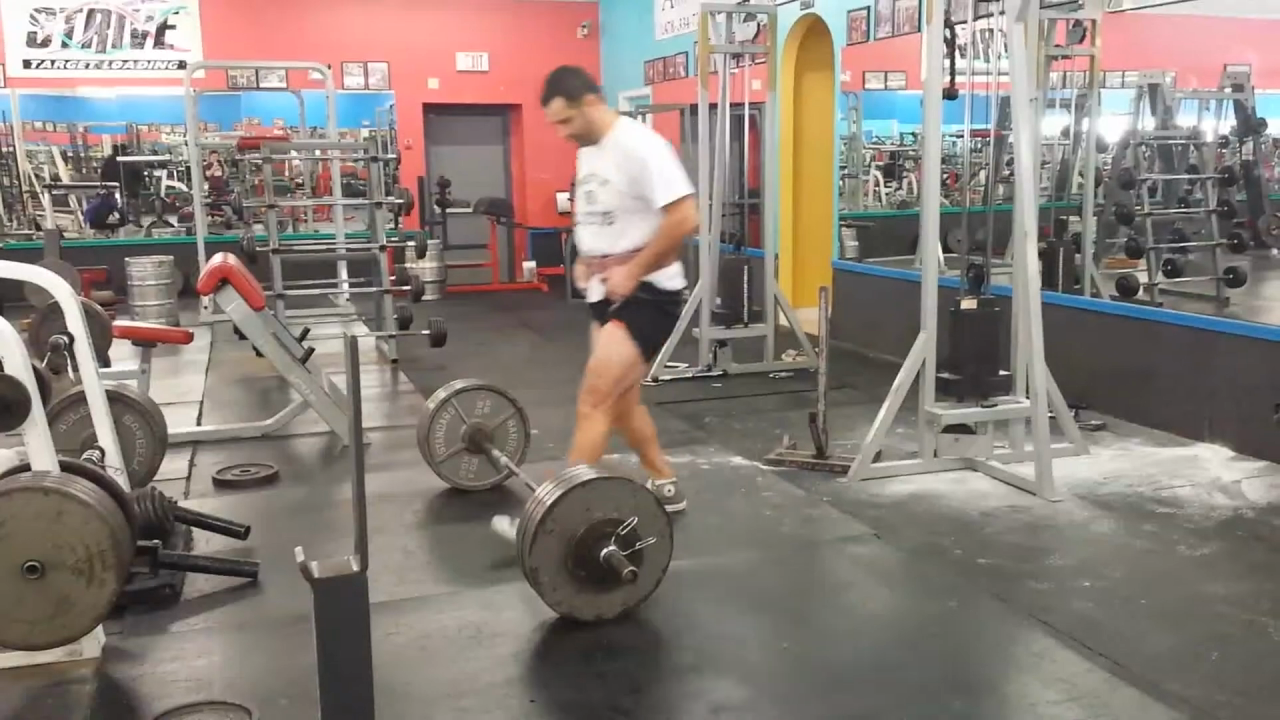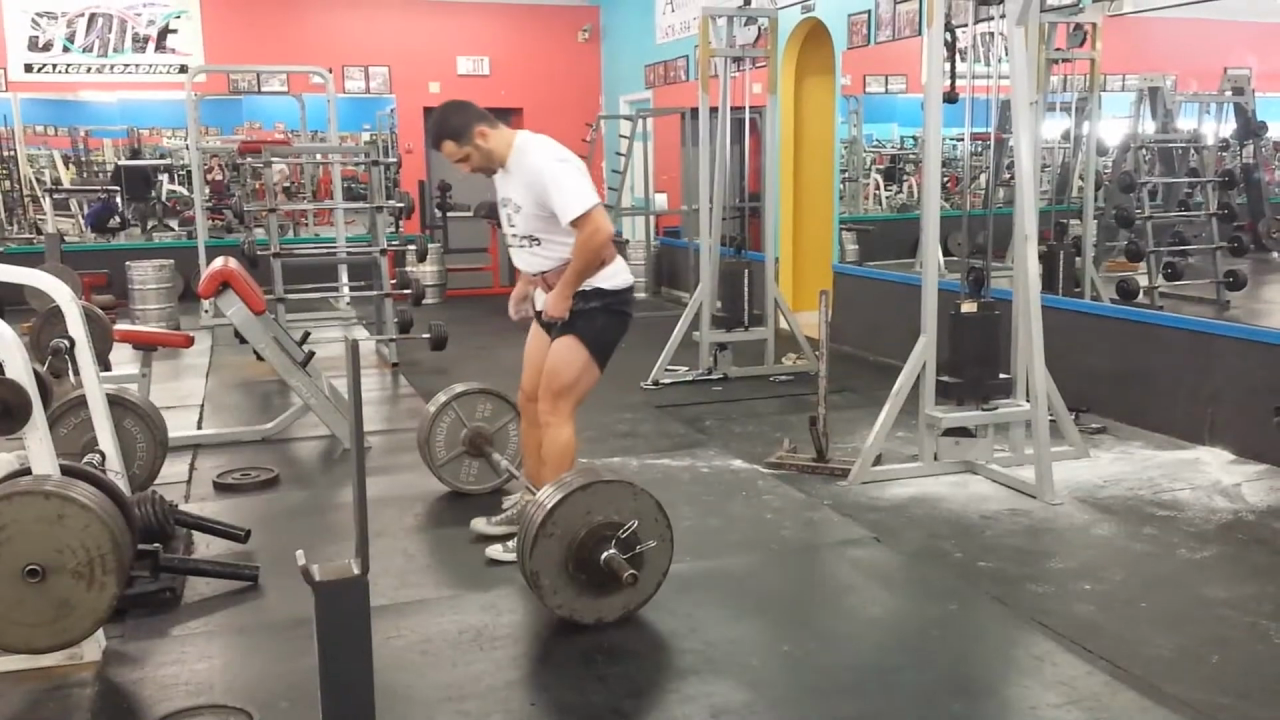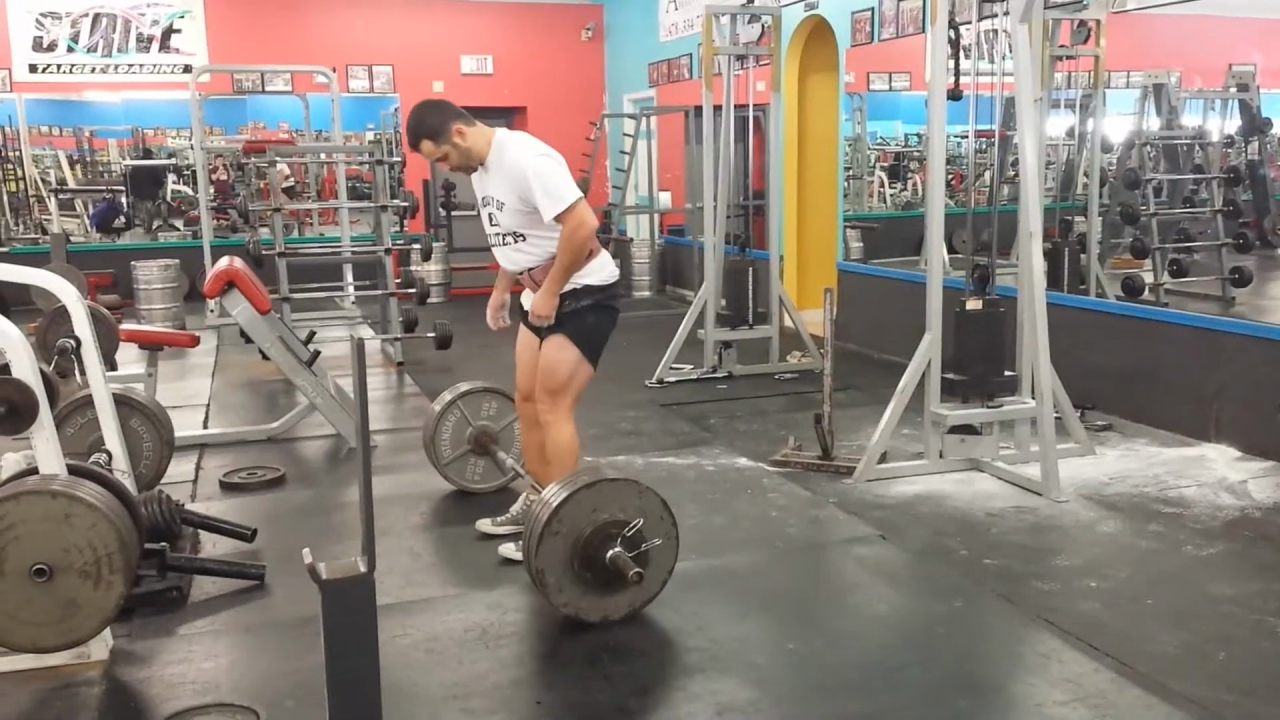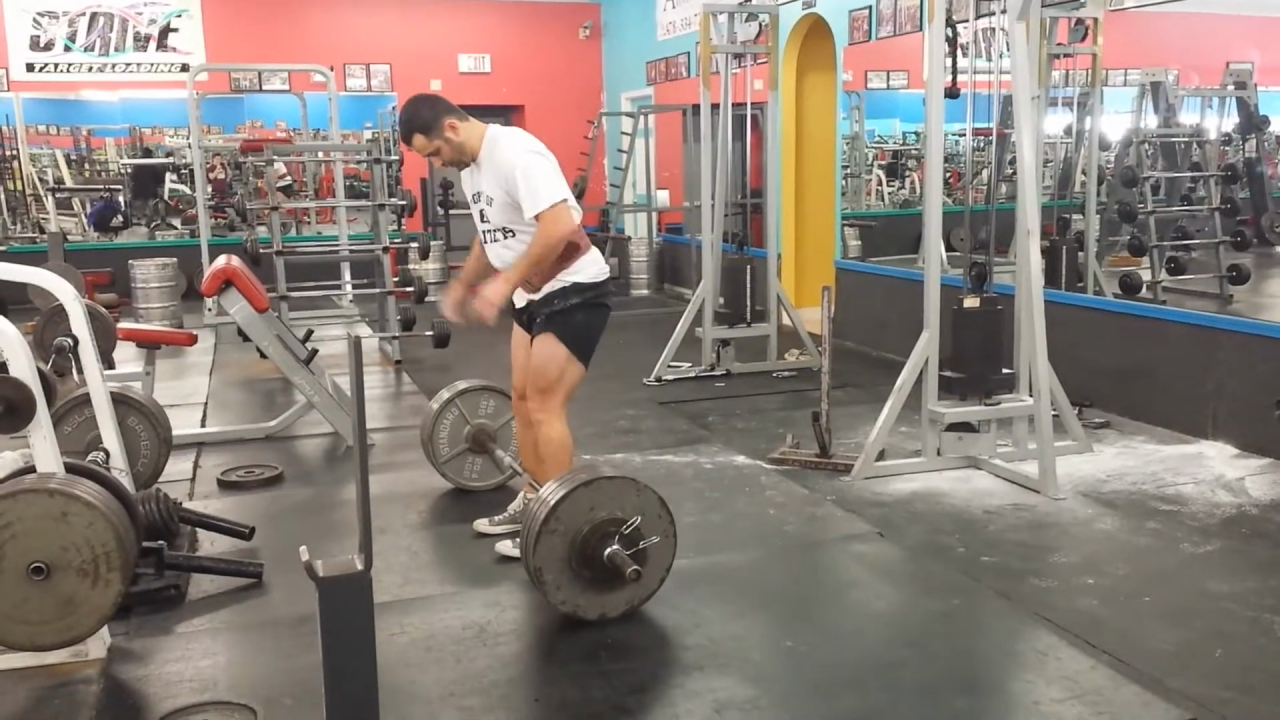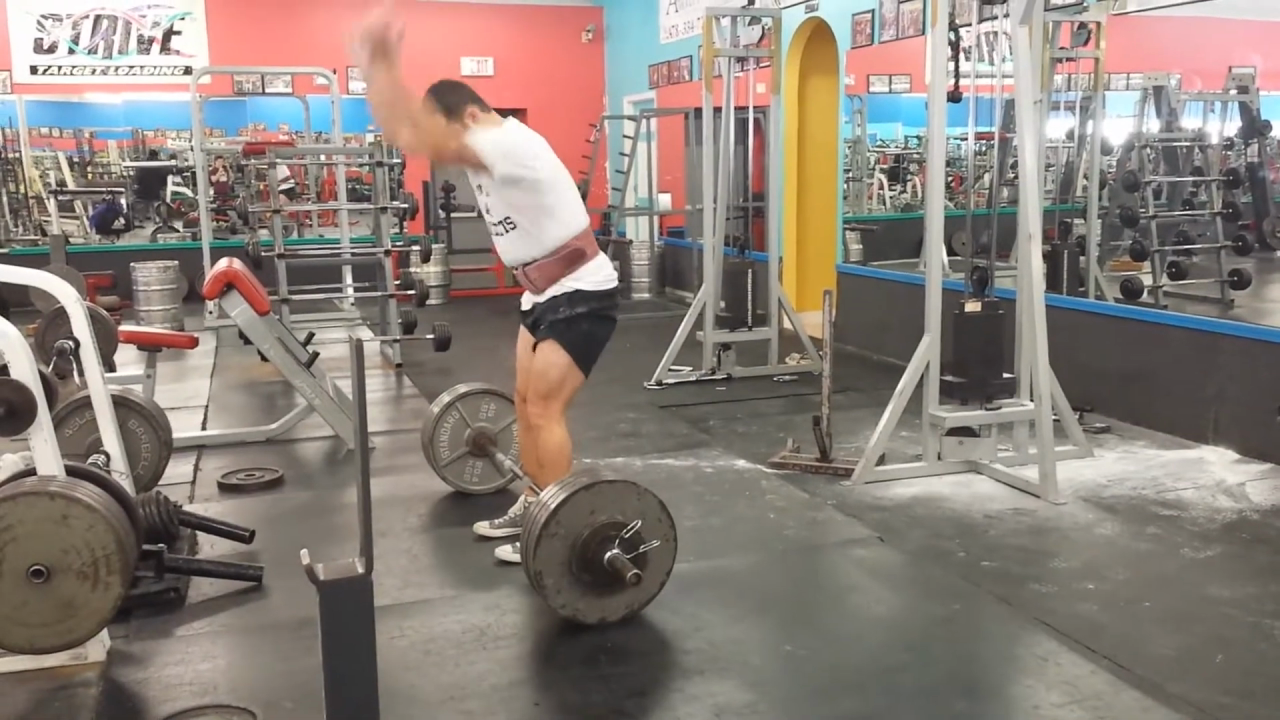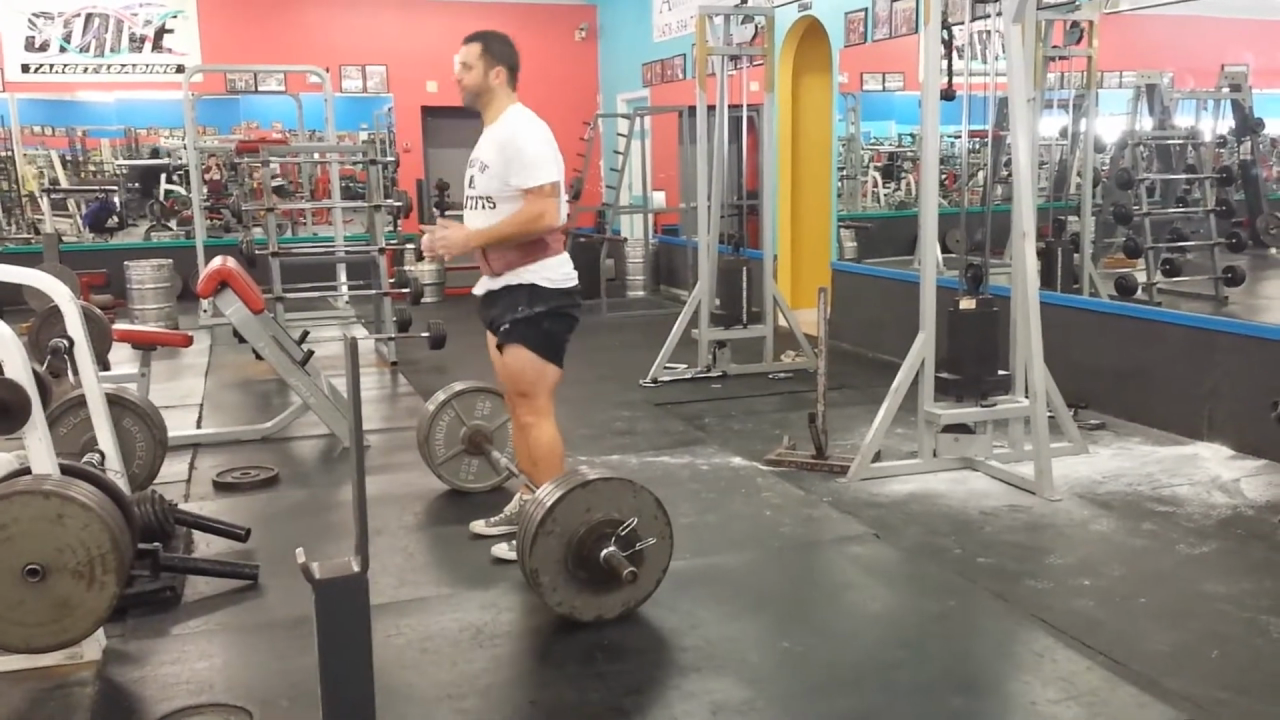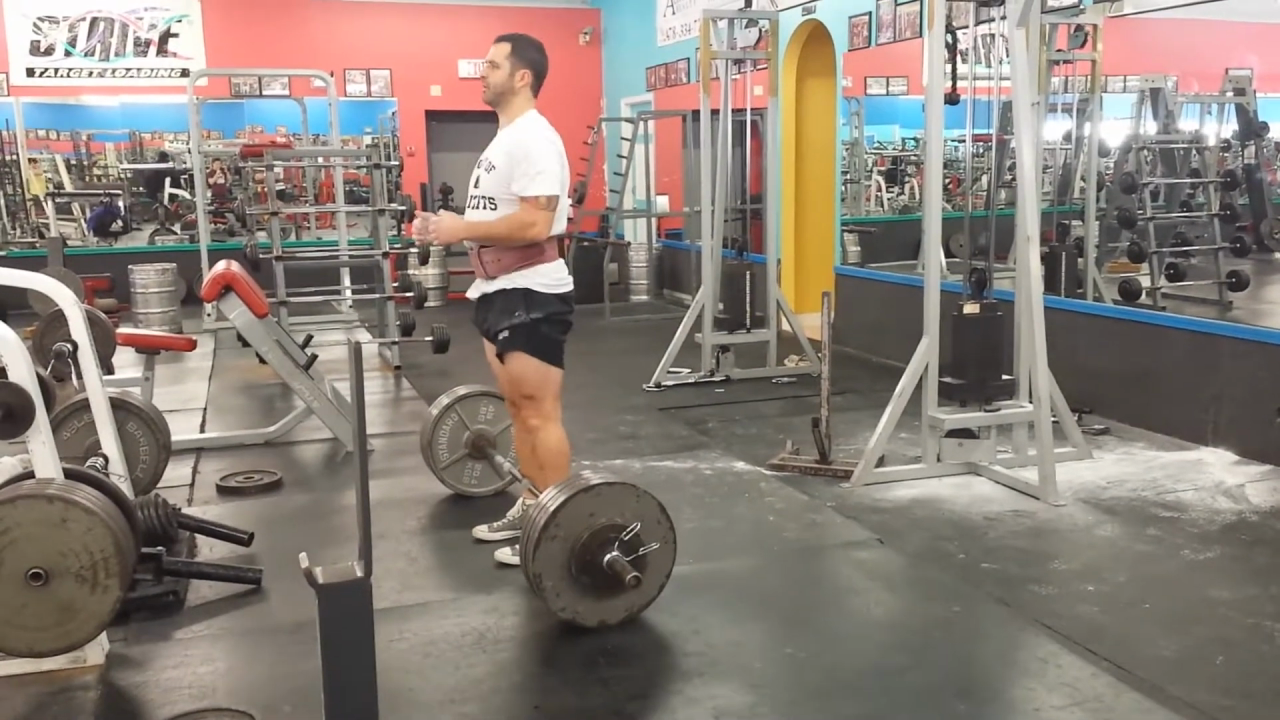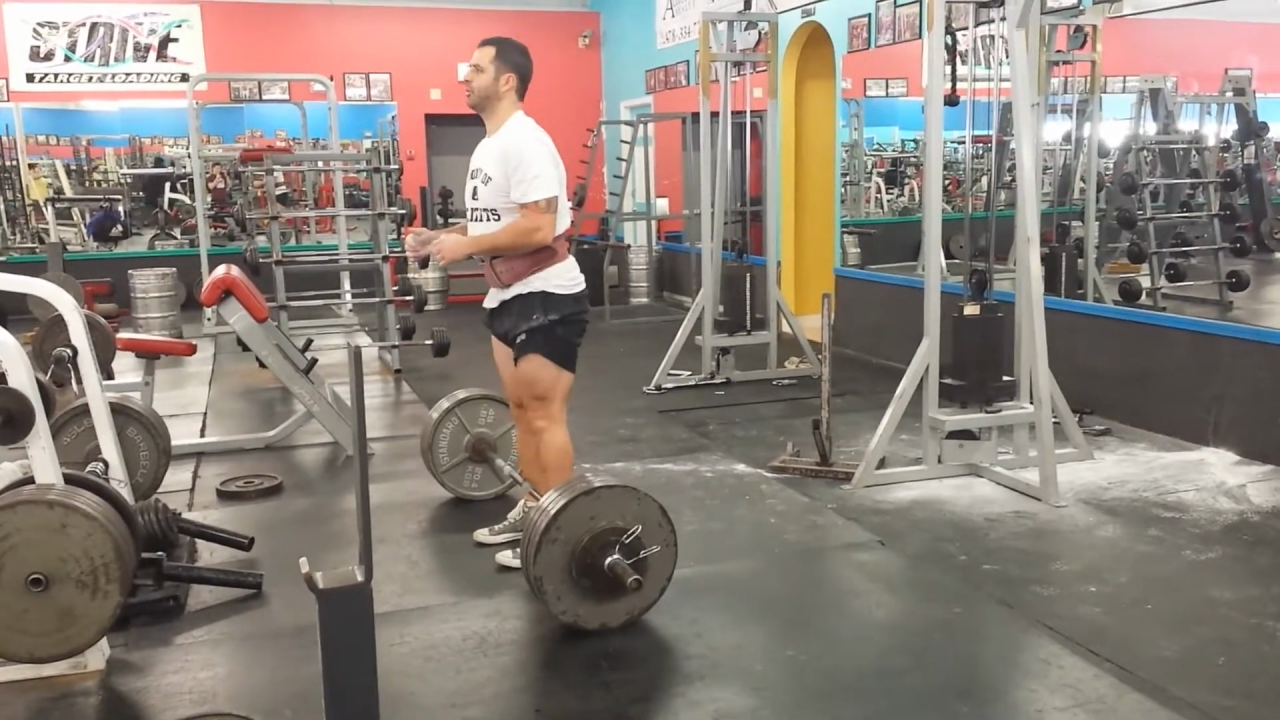
dt=0.4s
person 1, frame 1
left shoulder: (640, 147)
right shoulder: (588, 151)
left elbow: (685, 218)
left wrist: (634, 271)
right wrist: (585, 258)
left hip: (647, 293)
right hip: (608, 292)
left knee: (594, 399)
right knee: (619, 399)
right ankle: (665, 485)
person 1, frame 2
left shoulder: (544, 162)
right shoulder: (504, 166)
left elbow: (598, 230)
left wrist: (563, 292)
right wrist: (525, 282)
left hip: (596, 297)
right hip: (558, 296)
left knee: (552, 407)
right knee: (530, 400)
right ankle: (530, 502)
person 1, frame 3
left shoulder: (525, 159)
right shoulder: (481, 168)
left elbow: (582, 224)
left wrist: (551, 293)
right wrist: (501, 289)
left hip: (582, 292)
right hip: (542, 294)
left knee: (551, 406)
right knee: (527, 400)
right ankle: (537, 501)
person 1, frame 4
left shoulder: (514, 154)
right shoulder: (471, 164)
left elbow: (559, 226)
left wrist: (503, 284)
right wrist: (463, 285)
left hip: (573, 289)
right hip: (534, 292)
left knee: (544, 405)
right knee: (523, 399)
right ankle: (534, 501)
person 1, frame 5
left shoulder: (508, 143)
right shoulder: (485, 150)
left elbow: (434, 143)
right elbow: (409, 133)
left wrist: (385, 63)
right wrist: (379, 64)
left hip: (582, 293)
right hip: (545, 294)
left knee: (543, 410)
right knee: (526, 403)
right ankle: (532, 503)
person 1, frame 6
left shoulder: (522, 132)
right shoulder: (492, 135)
left elbow: (543, 214)
left wrist: (470, 239)
right wrist: (456, 231)
left hip: (537, 289)
right hip: (506, 288)
left knee: (533, 411)
right knee: (517, 406)
right ankle: (530, 503)
person 1, frame 7
left shoulder: (533, 138)
right shoulder: (507, 138)
left elbow: (534, 223)
left wrist: (461, 229)
right wrist: (451, 224)
left hip: (531, 295)
right hip: (500, 292)
left knee: (540, 415)
right knee: (520, 411)
right ankle: (532, 508)
person 1, frame 8
left shoulder: (524, 143)
right shoulder: (488, 146)
left elbow: (537, 229)
left wrist: (462, 246)
right wrist: (442, 236)
left hip: (546, 297)
right hip: (509, 297)
left knee: (544, 417)
right knee: (522, 411)
right ankle: (533, 510)
